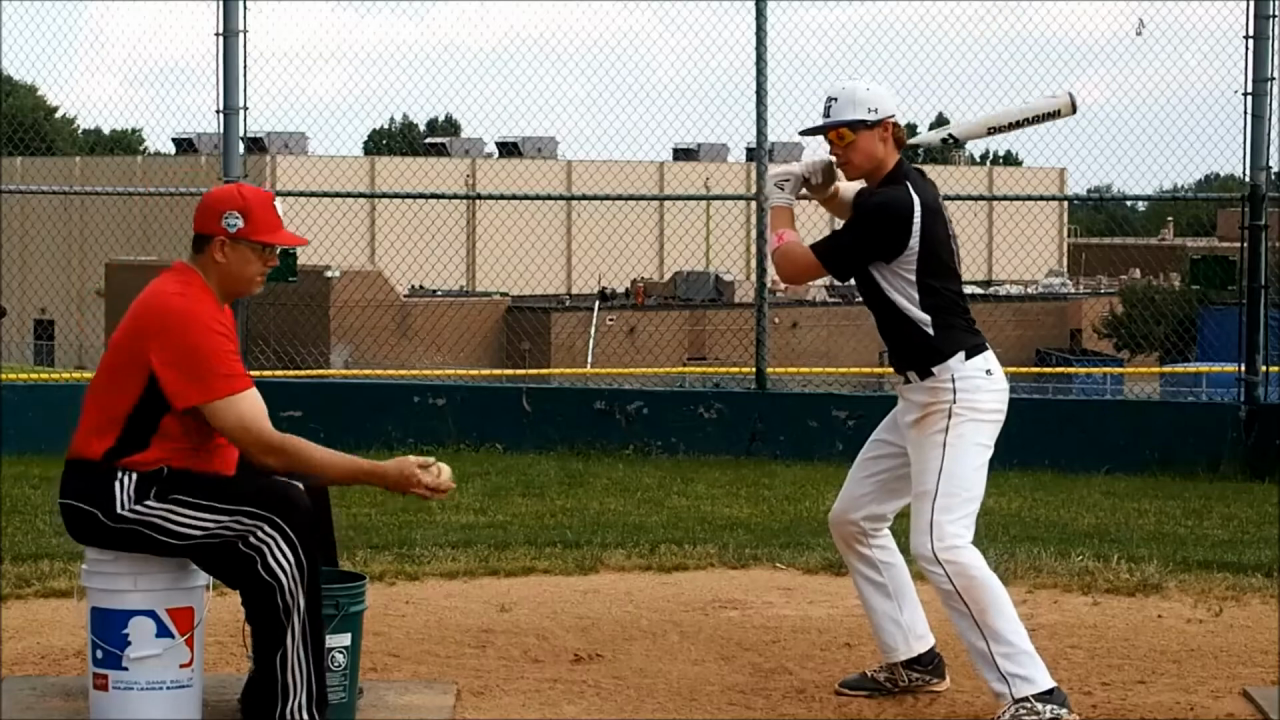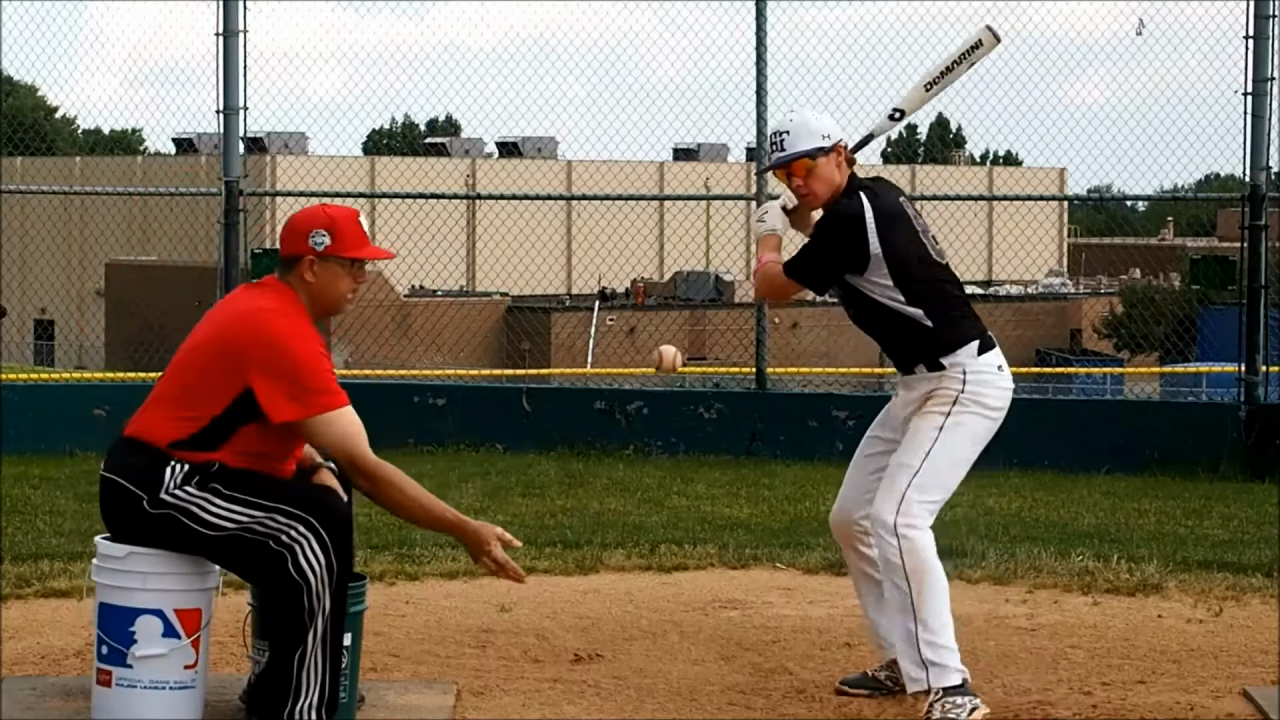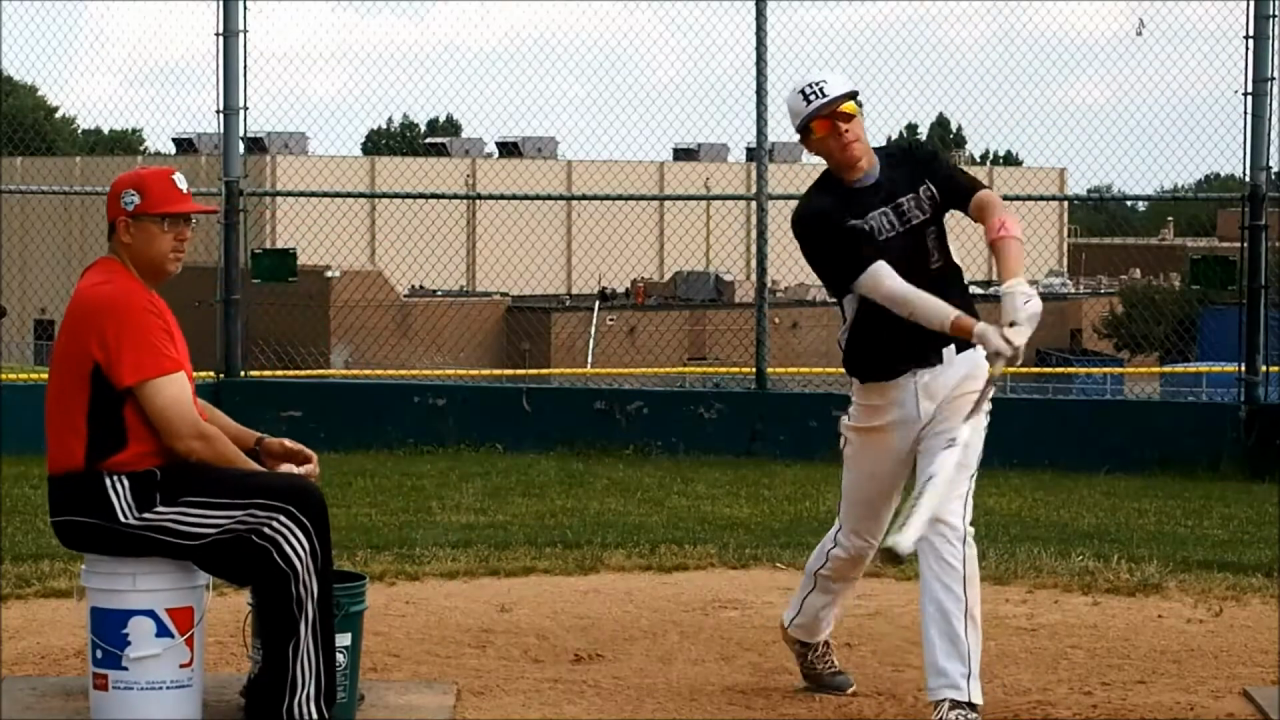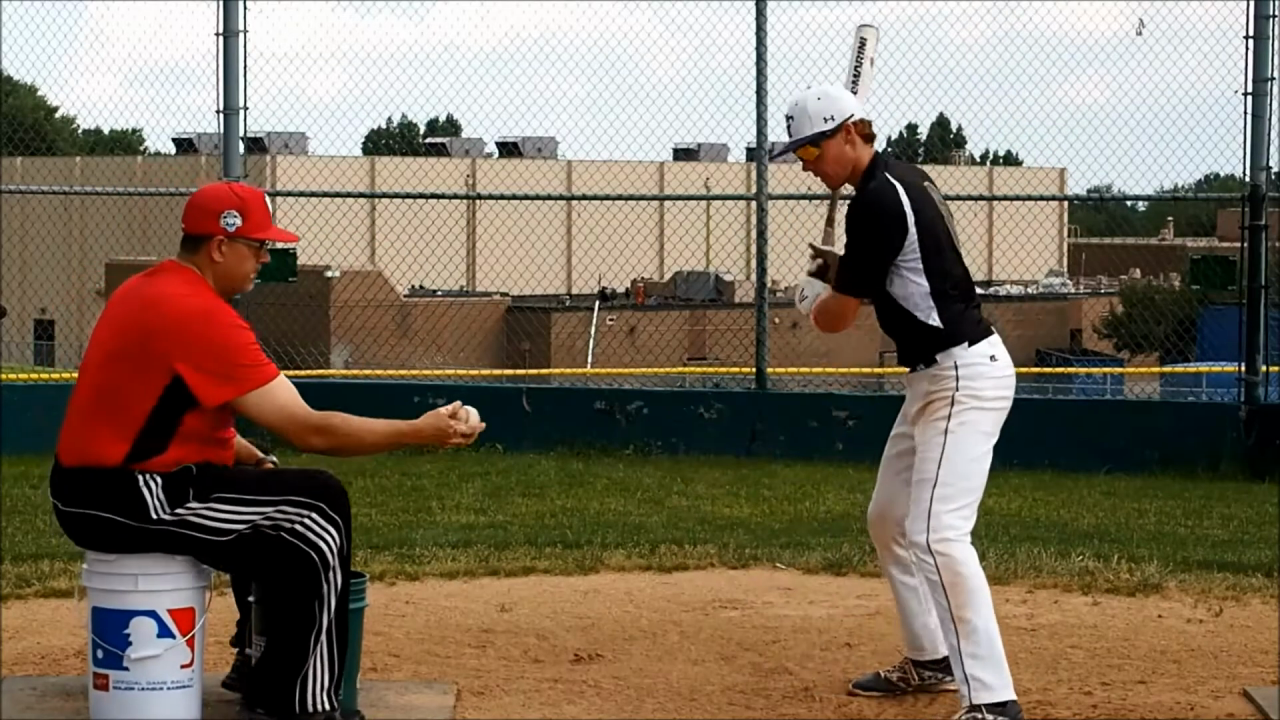
dt=1s
person 1, frame 1
left shoulder: (897, 206)
right shoulder: (896, 189)
left elbow: (792, 268)
right elbow: (853, 206)
left wrist: (779, 202)
right wrist: (820, 185)
left hip: (956, 390)
right hip: (925, 391)
left knee: (939, 543)
right knee: (852, 518)
right ankle: (914, 659)
person 1, frame 2
left shoulder: (850, 217)
right shoulder: (872, 195)
left elbow: (771, 288)
left wrist: (768, 232)
right wrist: (799, 215)
left hip: (964, 380)
right hip: (924, 385)
left knee: (898, 519)
right knee: (851, 518)
right ankle: (906, 659)
person 1, frame 3
left shoulder: (914, 159)
right shoulder: (817, 214)
left elbow: (991, 208)
right elbow: (887, 289)
left wrist: (1015, 284)
right wrist: (972, 328)
left hip: (956, 374)
right hip: (881, 392)
left knee: (944, 523)
right knee: (855, 538)
right ankle: (806, 631)
person 1, frame 4
left shoulder: (875, 200)
right shoulder: (899, 178)
left elbow: (841, 316)
left wrist: (810, 300)
right wrist: (848, 271)
left hip: (963, 375)
right hip: (941, 374)
left knee: (937, 533)
right knee: (889, 518)
right ankle: (930, 658)
person 2, frame 1
left shoulder: (196, 295)
right shoulder: (189, 313)
left elbow: (239, 421)
right elbow: (265, 446)
right wrist: (383, 472)
left hip: (156, 476)
right hip: (114, 496)
left knee: (295, 487)
right knee: (279, 522)
person 2, frame 2
left shoulder: (260, 299)
right shoulder: (286, 332)
right elbow: (363, 467)
left wrist: (315, 466)
right wrist: (466, 531)
left hip: (174, 473)
right hip: (153, 487)
left knee: (322, 487)
right knee: (316, 526)
person 2, frame 3
left shoulder: (130, 293)
right shoulder: (123, 301)
left elbow: (185, 406)
right elbow: (188, 437)
left wrist: (260, 445)
right wrist: (270, 482)
left hip: (120, 485)
right hip: (106, 499)
left knee: (290, 493)
right knee: (295, 508)
person 2, frame 4
left shoulder: (144, 289)
right shoulder: (203, 315)
right elbow: (309, 431)
left wrist: (257, 461)
right wrist: (418, 431)
left hip: (95, 488)
right hip: (125, 500)
left knee: (285, 501)
right knee: (317, 509)
left ankle: (268, 676)
